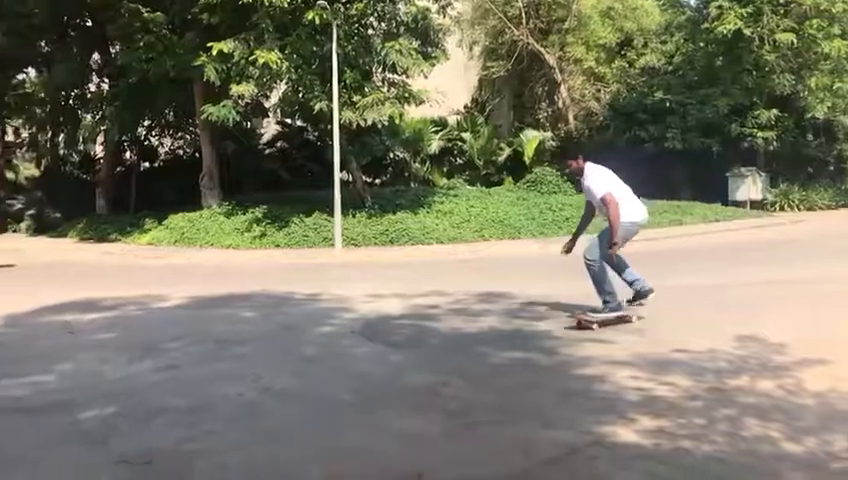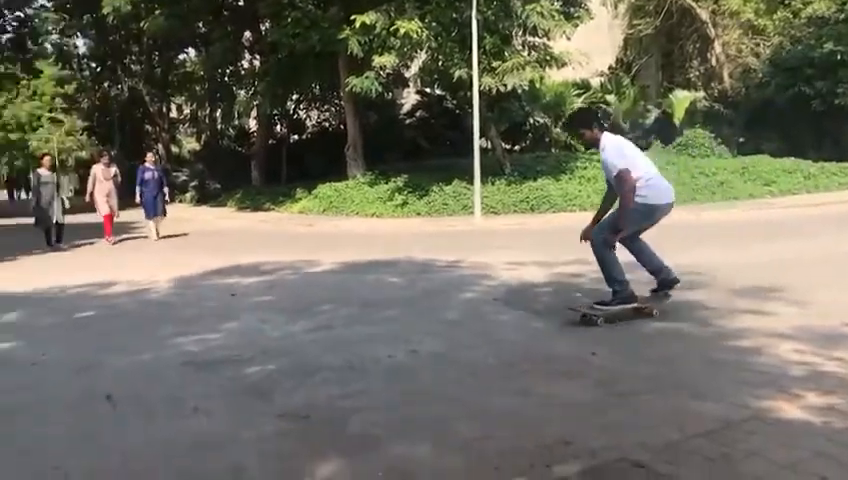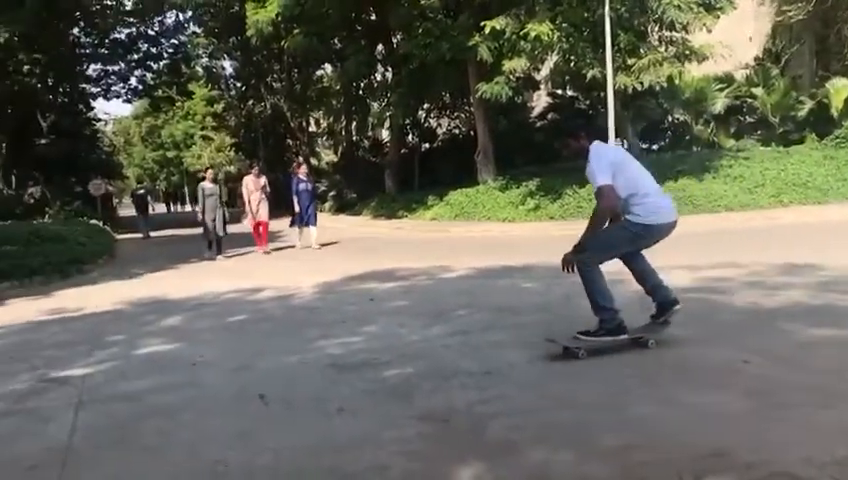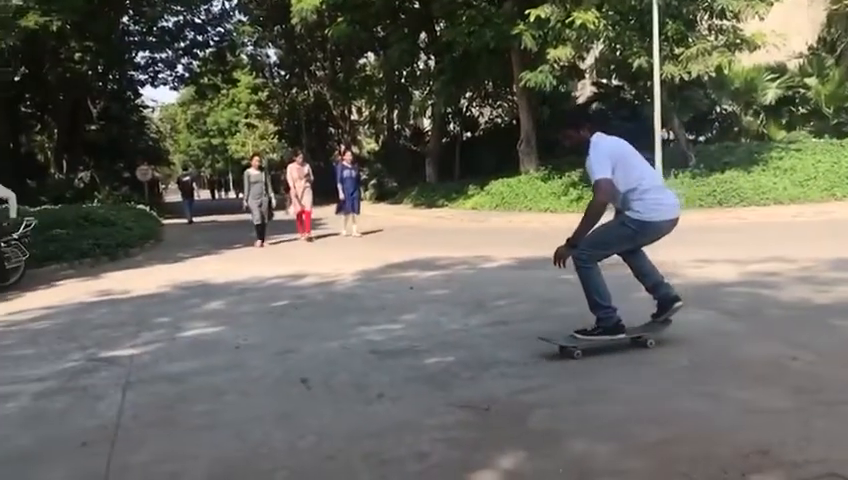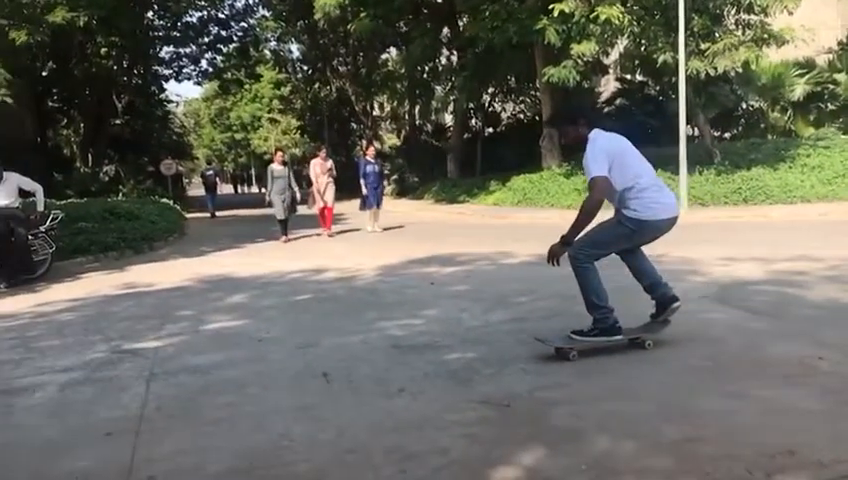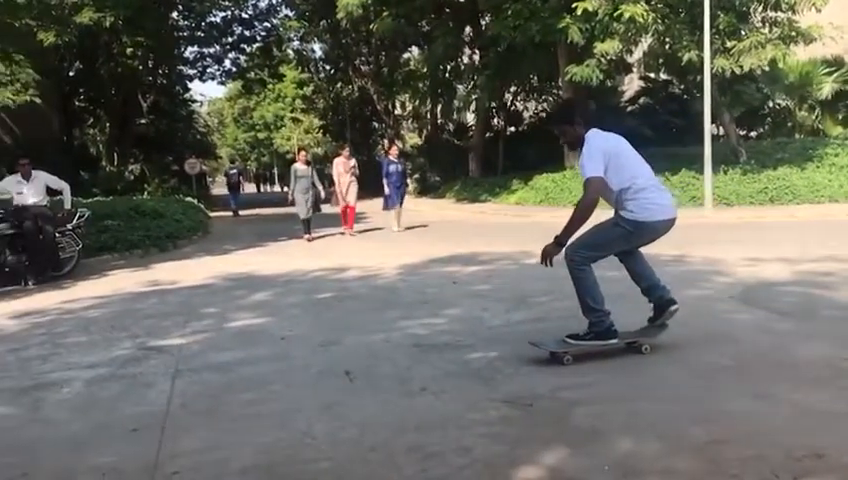
dt=0.5s
person 1, frame 1
left shoulder: (593, 177)
right shoulder: (587, 177)
left elbow: (613, 206)
right elbow: (589, 212)
left wrist: (614, 242)
right wrist: (574, 239)
left hip: (629, 218)
right hip: (634, 216)
left knee: (592, 256)
right knee: (606, 254)
left ankle: (612, 305)
right ankle: (641, 288)
person 1, frame 2
left shoulder: (609, 150)
right shoulder: (611, 144)
left elbow: (627, 186)
right elbow: (613, 190)
left wrist: (617, 228)
right wrist: (594, 222)
left hip: (650, 200)
right hip: (663, 197)
left knee: (599, 237)
right knee: (627, 235)
left ankle: (622, 294)
right ankle: (665, 277)
person 1, frame 3
left shoulder: (596, 160)
right shoulder: (608, 152)
left elbow: (606, 205)
left wrist: (578, 249)
right wrist: (611, 239)
left hip: (647, 220)
right hip: (667, 215)
left knee: (585, 259)
right knee: (624, 247)
left ankle: (611, 324)
right ankle: (665, 299)
person 1, frame 4
left shoulder: (597, 152)
right shoulder: (611, 143)
left elbow: (601, 200)
left wrist: (571, 244)
right wrist: (615, 234)
left hip: (648, 216)
right hip: (669, 211)
left knee: (583, 254)
right knee: (625, 244)
left ankle: (608, 323)
right ankle: (666, 296)
person 1, frame 5
left shoulder: (595, 148)
right shoulder: (609, 139)
left elbow: (596, 197)
left wrist: (565, 241)
right wrist: (615, 229)
left hip: (646, 215)
right hip: (668, 209)
left knee: (580, 254)
right knee: (623, 242)
left ankle: (605, 324)
right ankle: (664, 296)
person 1, frame 6
left shoulder: (591, 148)
right shoulder: (608, 139)
left elbow: (590, 198)
left wrist: (559, 242)
right wrist: (616, 228)
left hip: (643, 215)
right hip: (666, 211)
left knee: (576, 255)
right knee: (622, 246)
left ankle: (601, 328)
right ankle: (662, 300)
